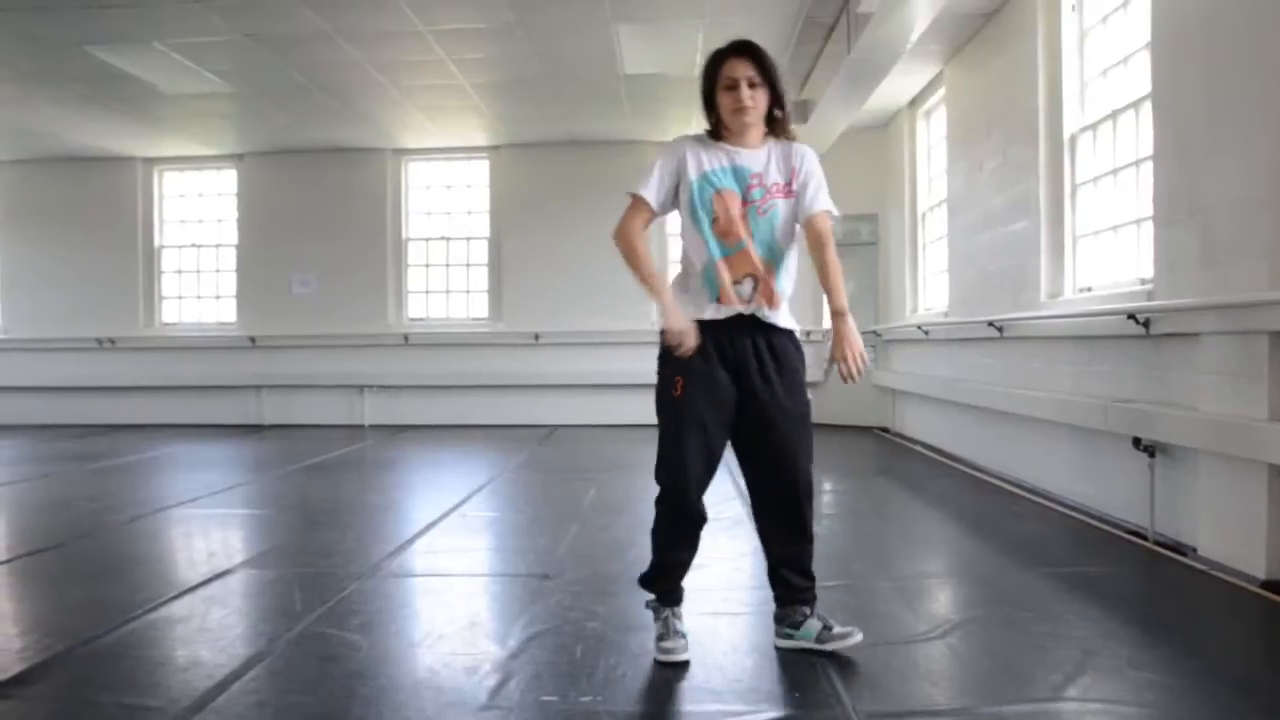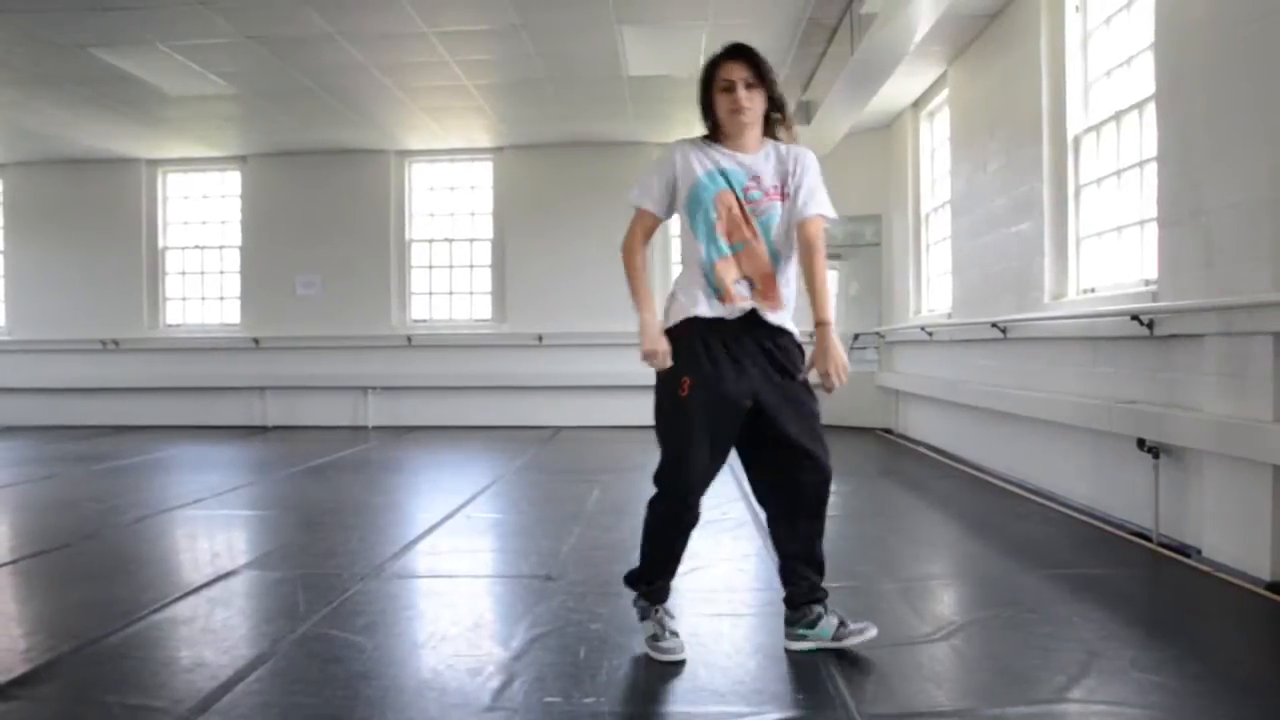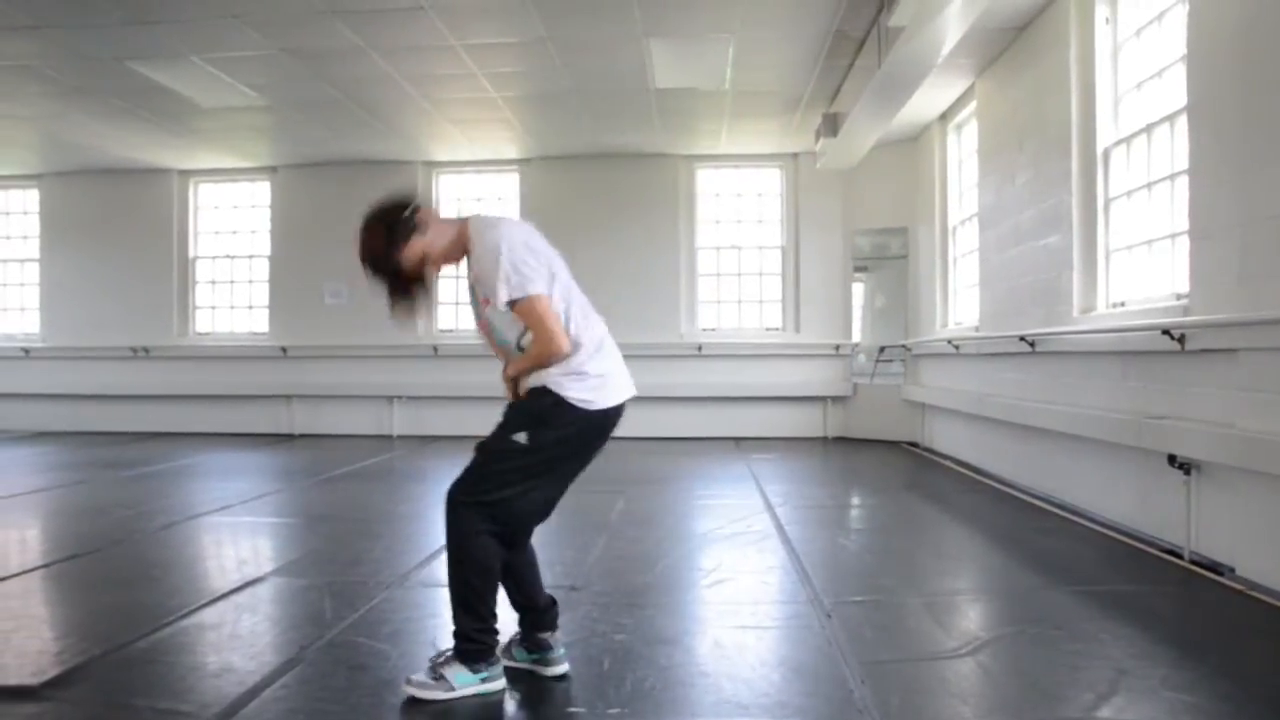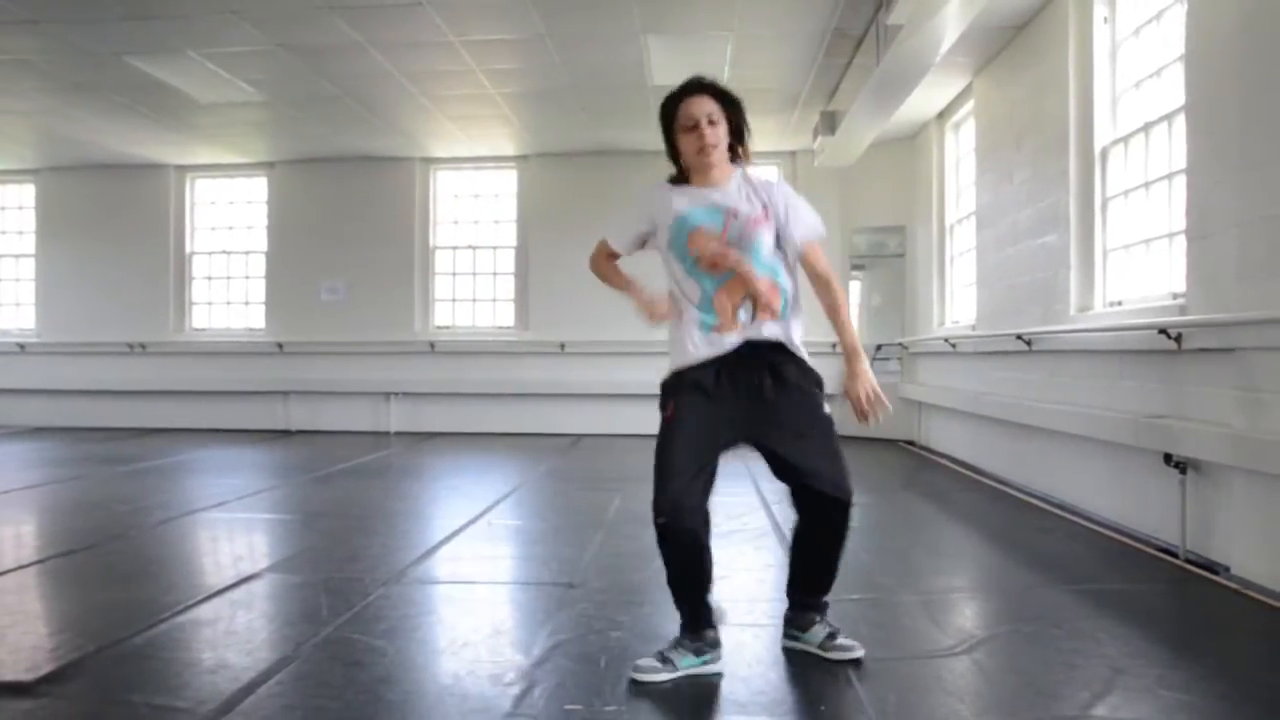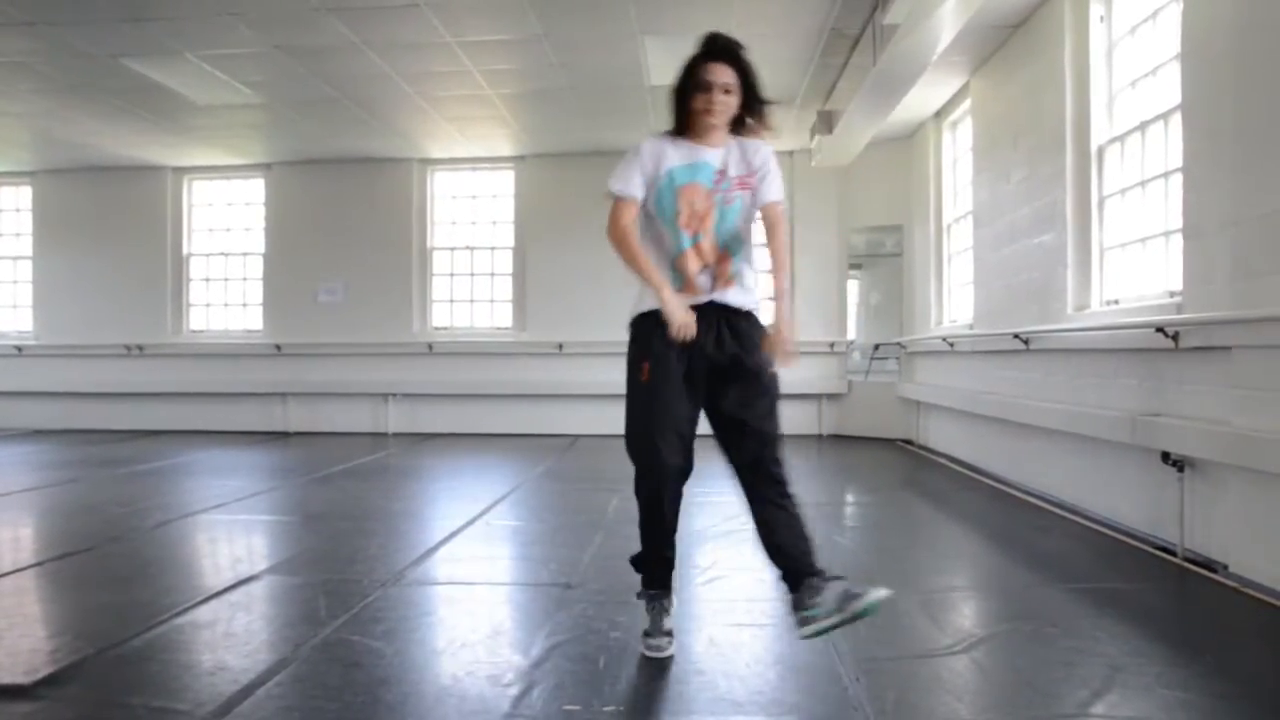
dt=1s
person 1, frame 1
left shoulder: (797, 158)
right shoulder: (685, 155)
left elbow: (822, 242)
right elbow: (628, 232)
left wrist: (843, 321)
right wrist: (668, 305)
left hip: (771, 337)
right hip: (697, 337)
left knee: (788, 480)
right knee: (682, 478)
left ankle: (794, 612)
right ankle: (666, 607)
person 1, frame 2
left shoulder: (797, 162)
right shoulder: (683, 160)
left elbow: (812, 250)
right elbow: (634, 242)
left wrist: (827, 331)
right wrist: (647, 323)
left hip: (774, 338)
right hip: (700, 335)
left knee: (805, 471)
right knee: (682, 477)
left ankle: (805, 610)
right ankle: (651, 603)
person 1, frame 3
left shoulder: (497, 244)
right shoulder: (486, 240)
left elbow: (554, 341)
left wrist: (512, 375)
left hip: (578, 397)
right hip: (569, 394)
left knee: (470, 503)
right knee: (502, 517)
left ankle: (475, 658)
right ankle: (540, 639)
person 1, frame 4
left shoulder: (768, 194)
right shoulder: (664, 202)
left elbow: (823, 276)
right elbow: (601, 257)
left wrist: (857, 363)
right wrist: (639, 291)
left hip: (779, 368)
right hip: (701, 376)
left knee: (829, 495)
right knee: (675, 503)
left ankle: (804, 616)
right ankle: (698, 639)
person 1, frame 5
left shoulder: (757, 154)
right shoulder: (652, 152)
left elbow: (777, 229)
right elbow: (619, 227)
left wrist: (780, 295)
right wrist: (666, 296)
left hip: (739, 323)
right hip: (663, 321)
left knee: (759, 457)
right knee: (659, 467)
left ankle: (813, 588)
right ankle: (658, 600)
